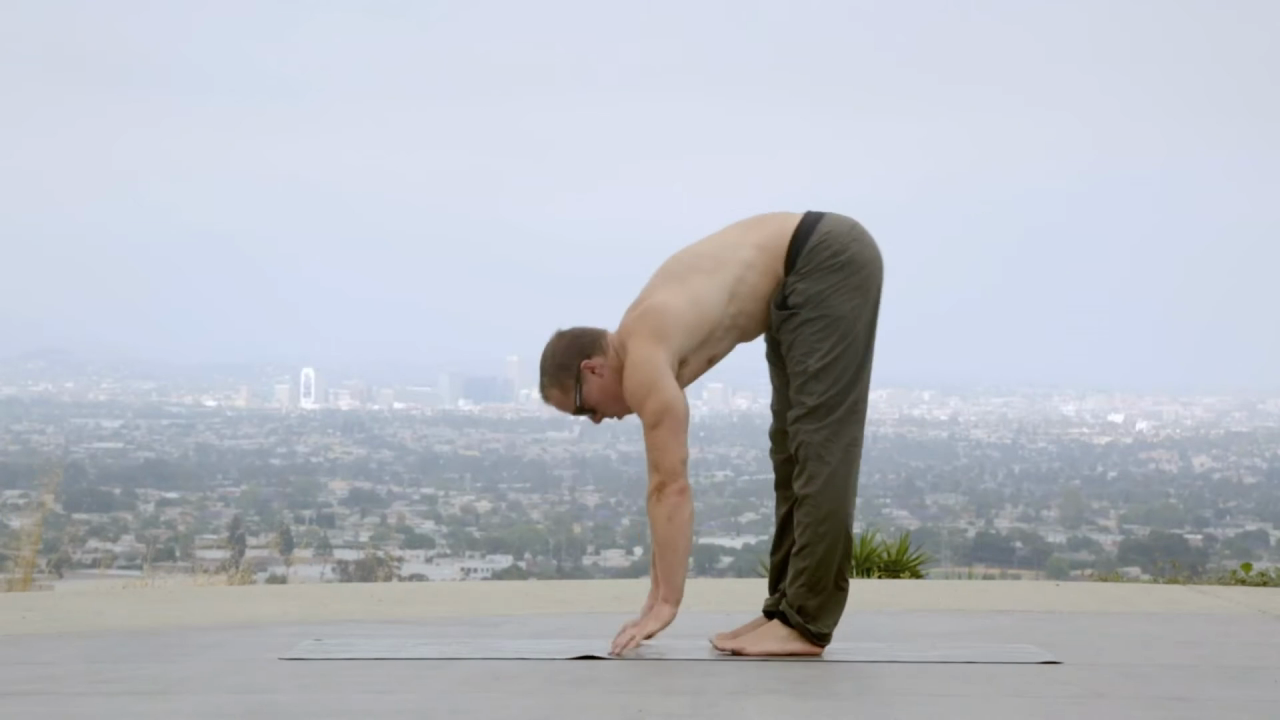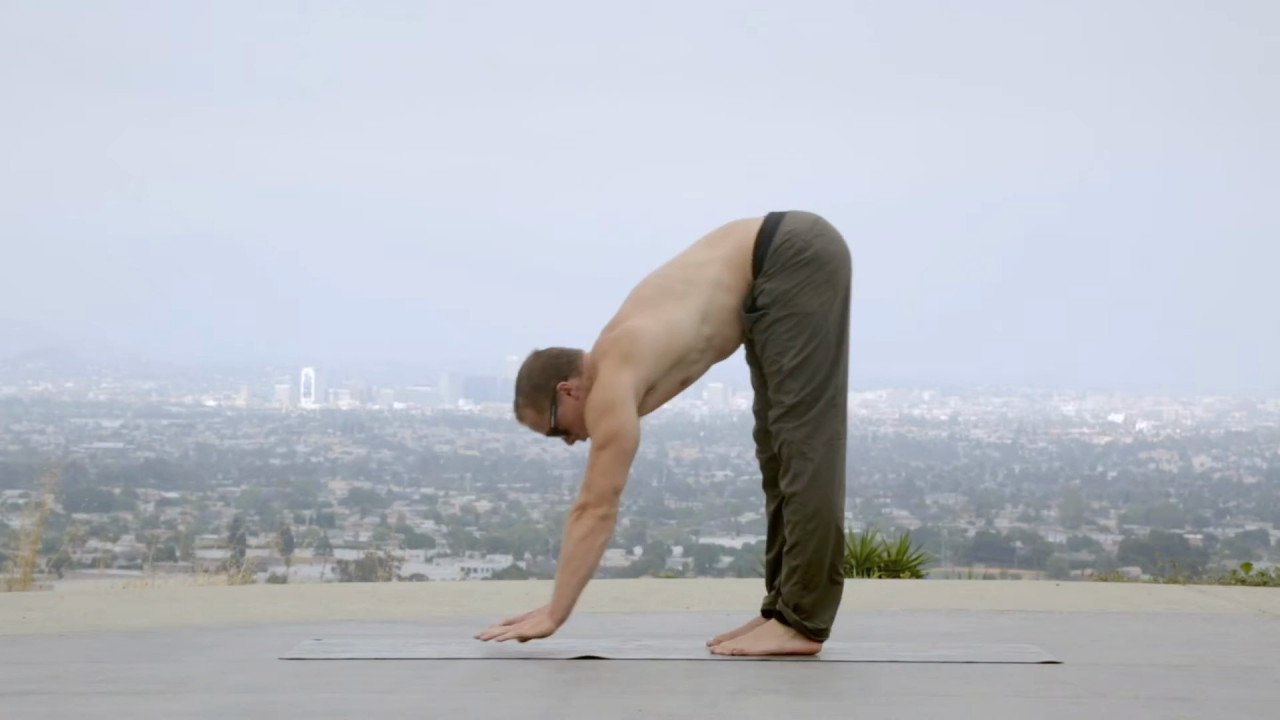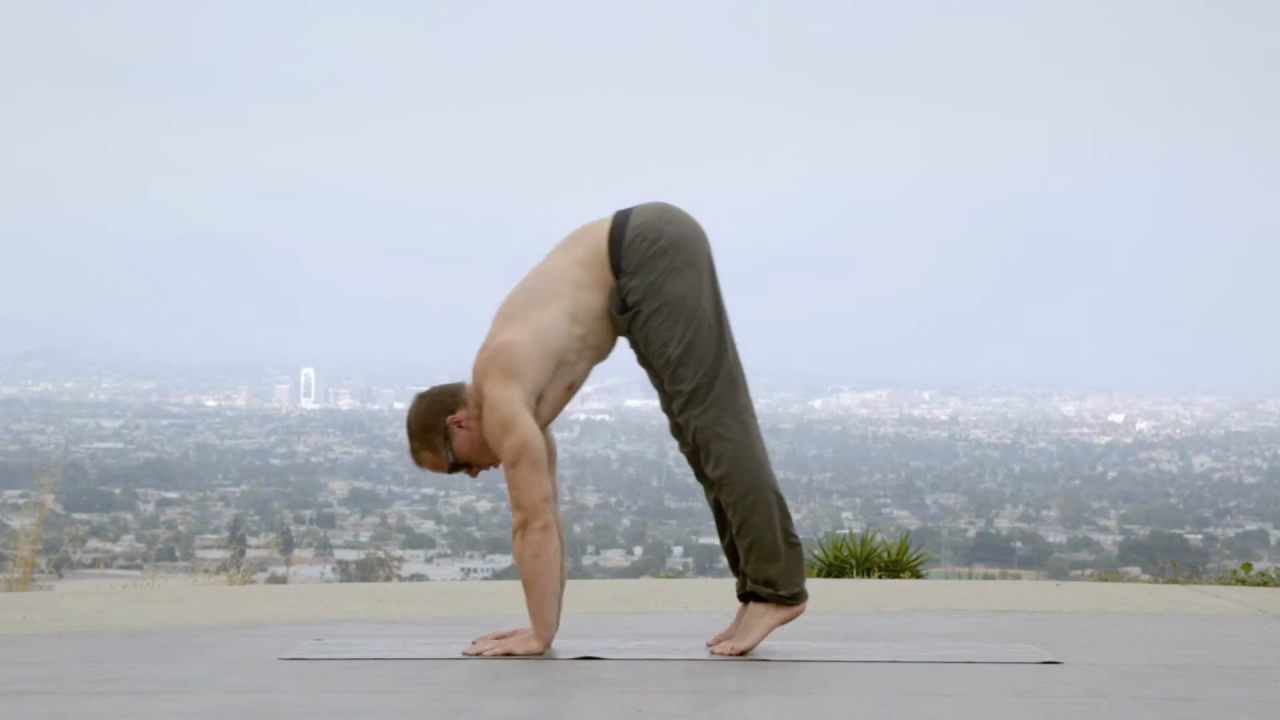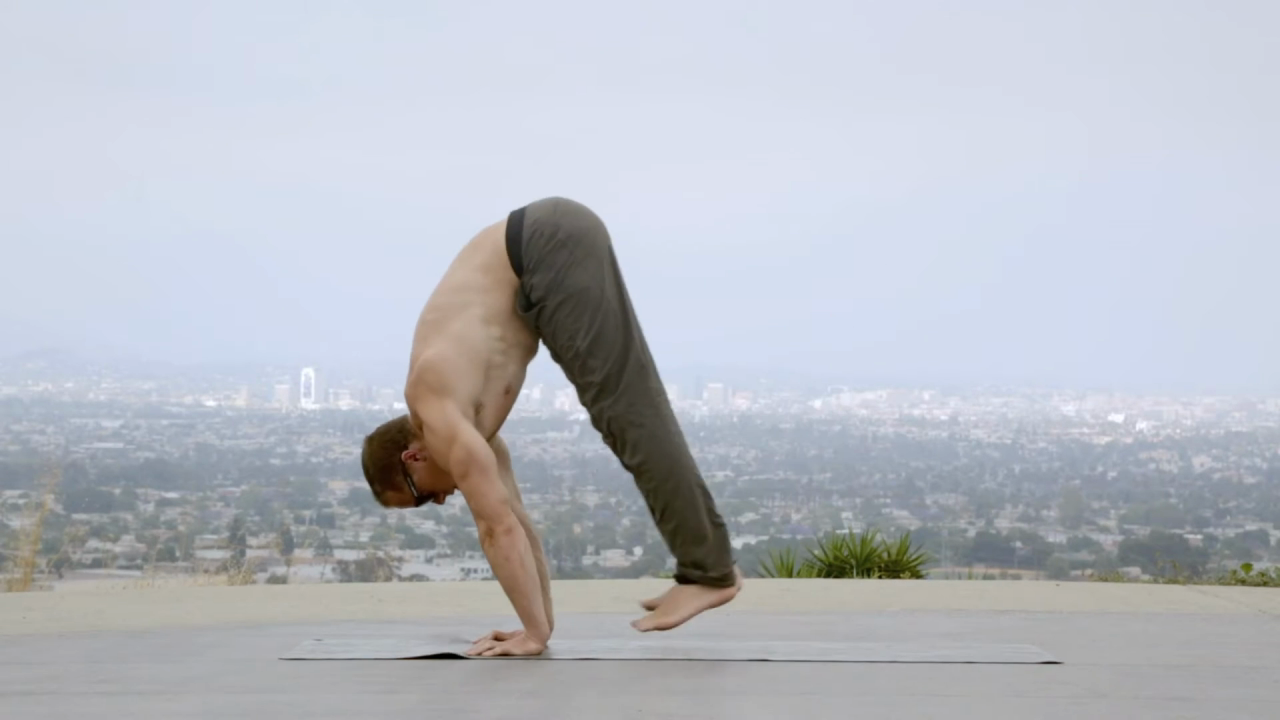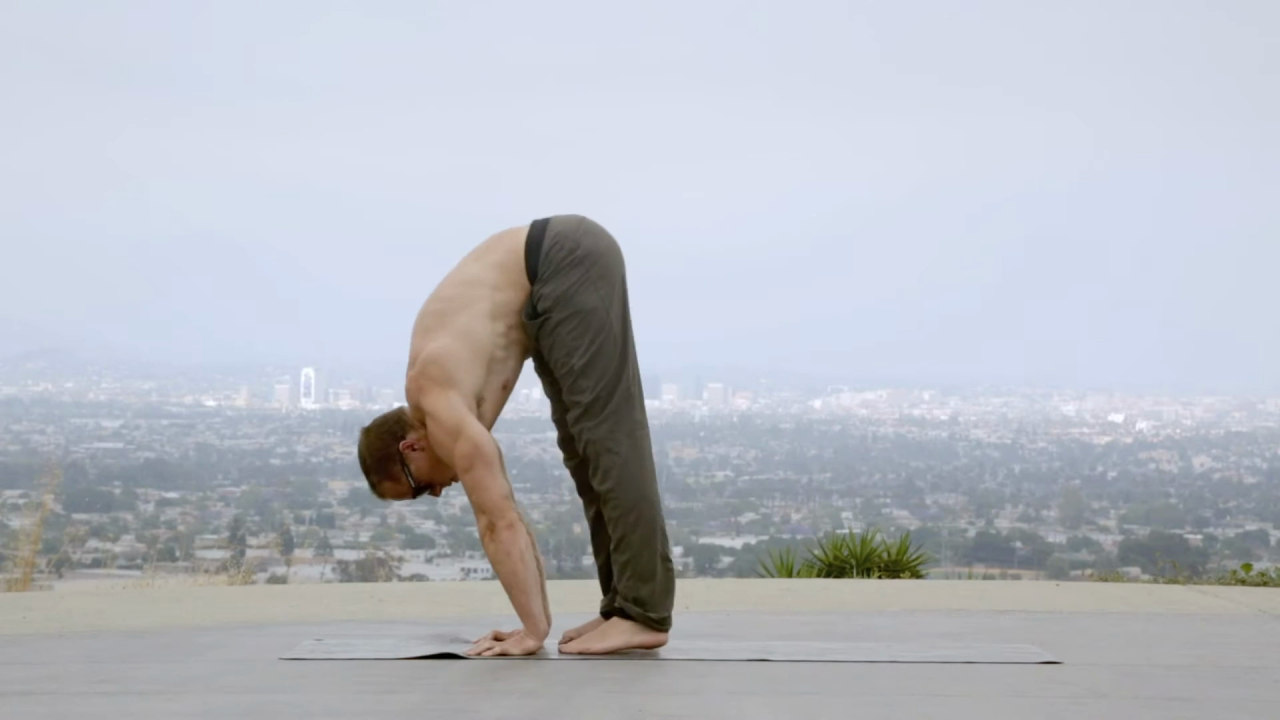
dt=0.2s
person 1, frame 1
left shoulder: (641, 360)
right shoulder: (651, 356)
left elbow: (669, 486)
right elbow: (674, 486)
left wrist: (664, 600)
right wrist: (663, 592)
left hip: (826, 257)
right hip: (814, 259)
left knee: (820, 441)
right knee: (797, 440)
left ankle: (806, 620)
right ankle: (791, 610)
person 1, frame 2
left shoulder: (612, 384)
right shoulder: (617, 380)
left elbow: (595, 508)
right elbow: (599, 507)
left wrist: (552, 613)
right wrist: (554, 608)
left hip: (795, 257)
right hip: (784, 263)
left knee: (802, 439)
right knee: (780, 442)
left ankle: (803, 617)
right ankle: (788, 606)
person 1, frame 3
left shoulder: (499, 404)
right shoulder: (522, 406)
left elbow: (535, 523)
right elbow: (544, 519)
left wrist: (540, 634)
right wrist: (544, 623)
left hip: (655, 248)
right hip: (656, 250)
left knee: (711, 423)
right knee: (701, 427)
left ankle: (774, 587)
right ankle: (762, 587)
person 1, frame 4
left shoulder: (439, 420)
right shoulder: (465, 421)
left elbow: (500, 528)
right elbow: (513, 520)
left wrist: (534, 632)
right wrist: (540, 621)
left hip: (554, 242)
right hip: (558, 245)
left knee: (624, 411)
right knee: (626, 413)
left ankle: (707, 572)
right ankle: (705, 568)
person 1, frame 5
left shoulder: (442, 414)
right shoulder: (457, 413)
left elbow: (501, 524)
right elbow: (505, 520)
left wrist: (534, 630)
right wrist: (536, 622)
left hip: (567, 258)
right hip: (564, 260)
left knee: (607, 438)
right knee: (588, 444)
left ankle: (644, 611)
right ankle: (628, 607)
